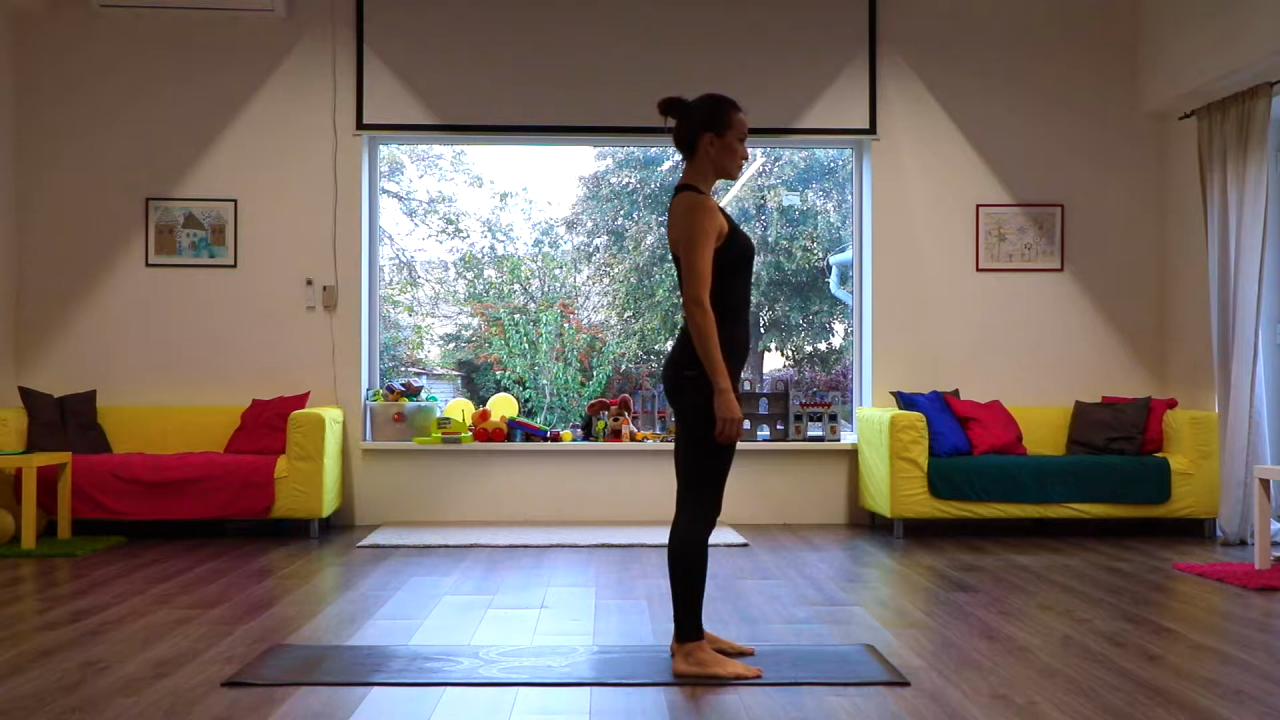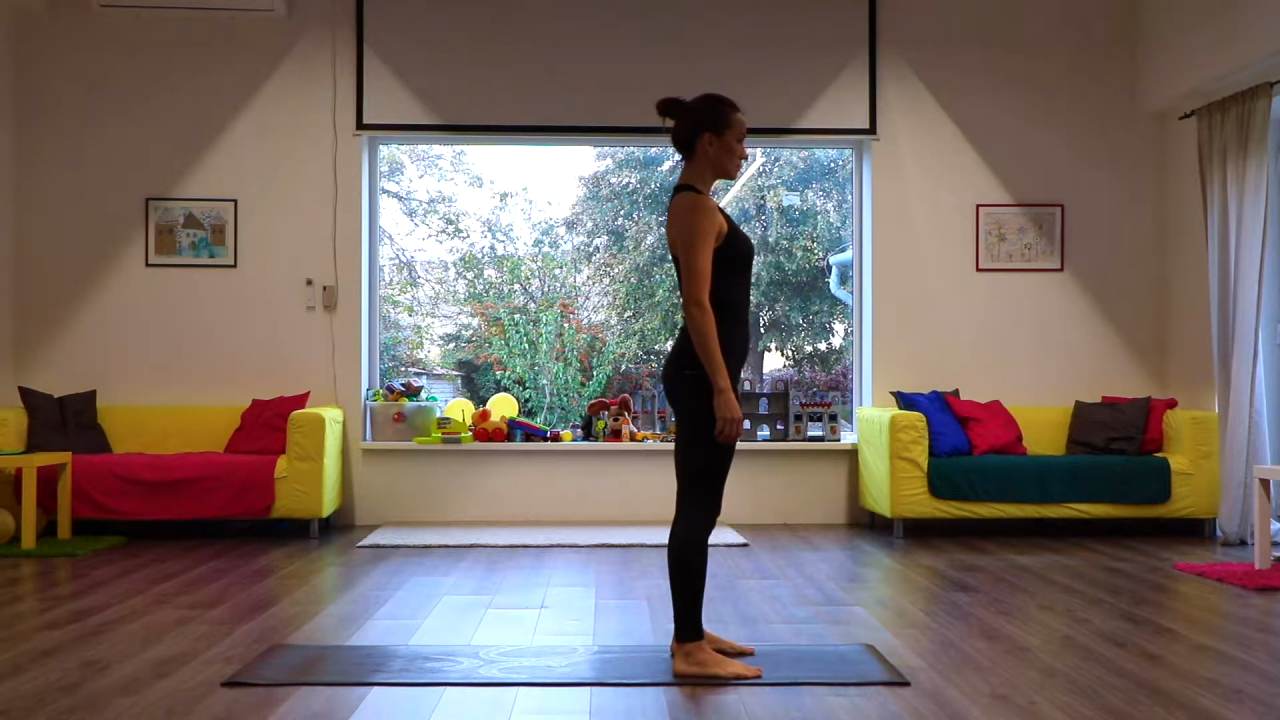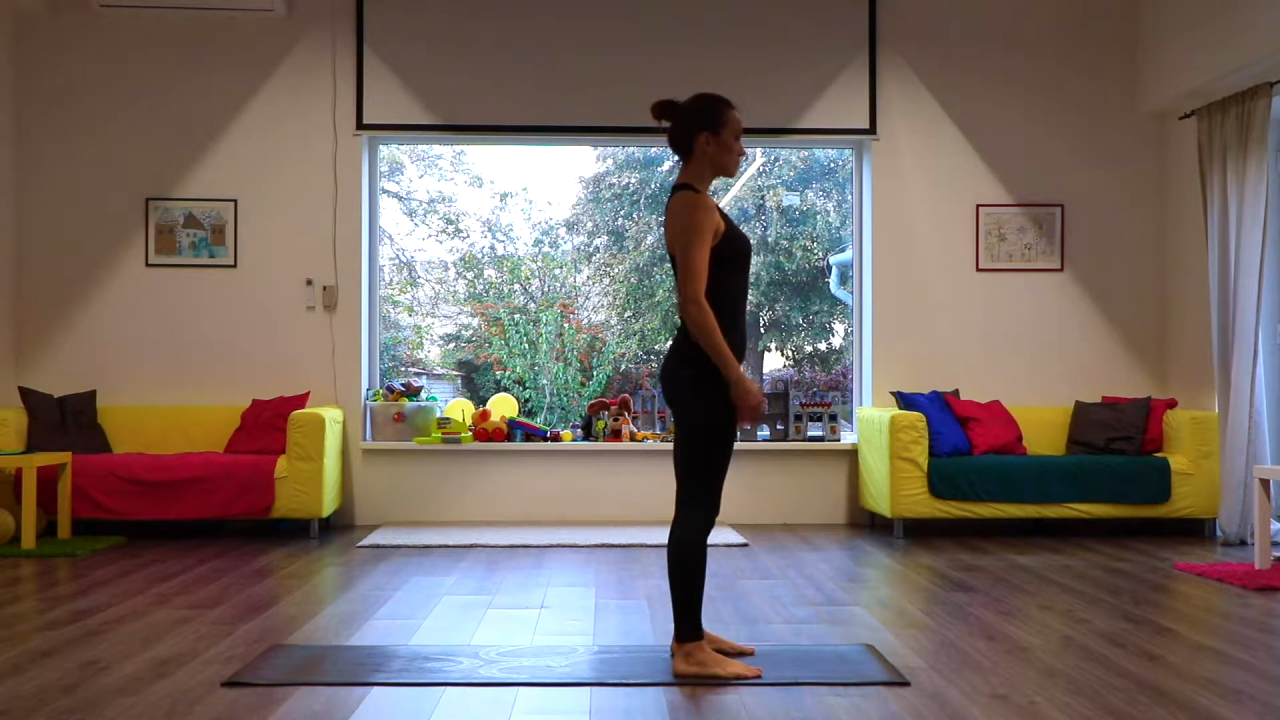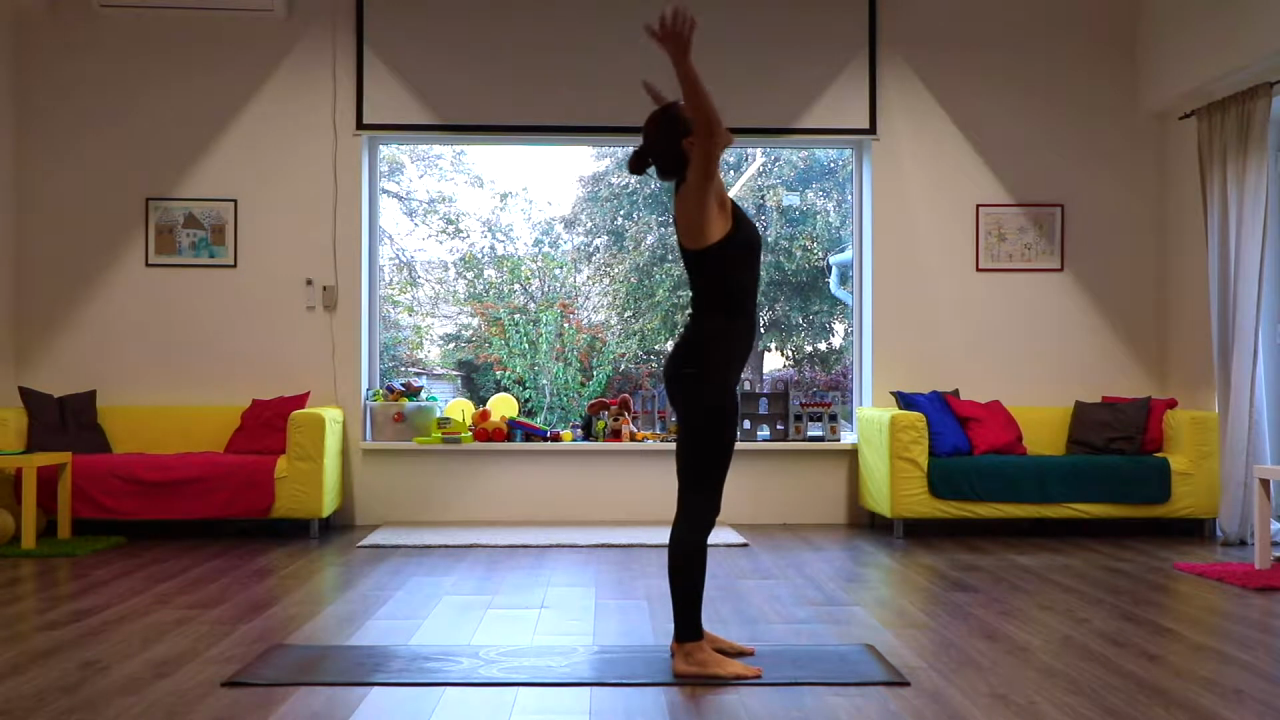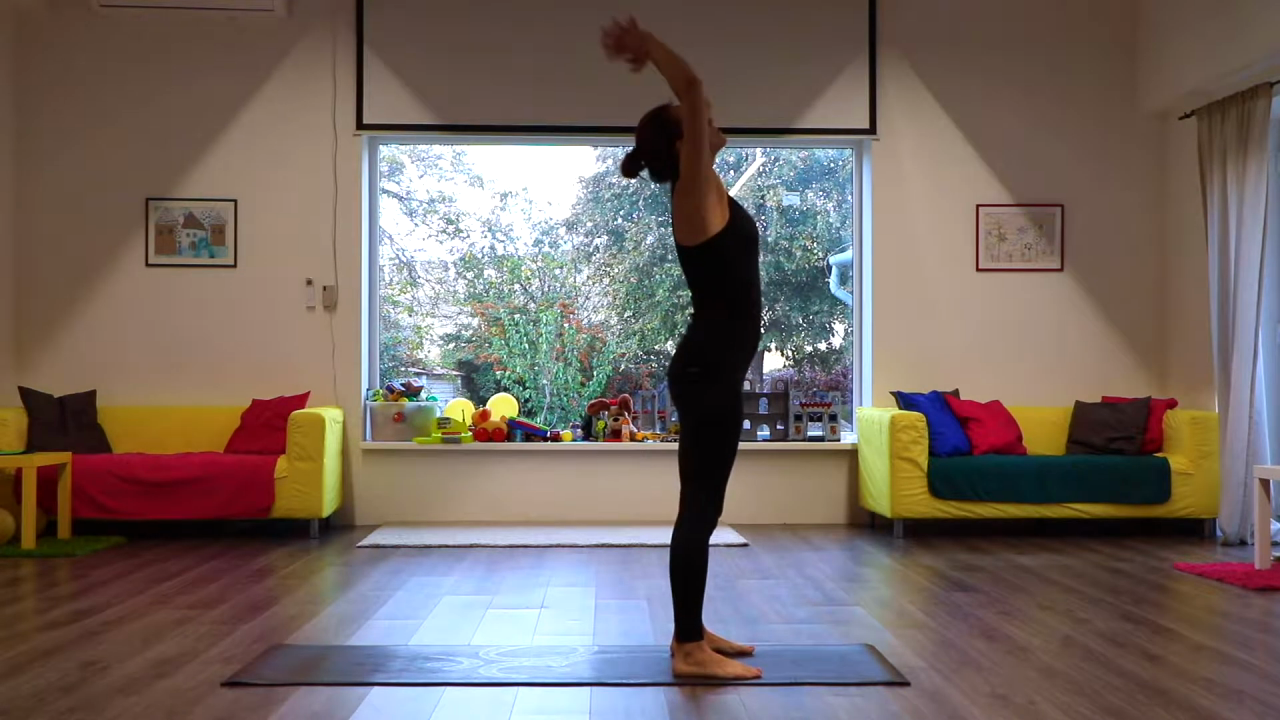
dt=1s
person 1, frame 1
left shoulder: (698, 202)
right shoulder: (695, 204)
right elbow: (698, 304)
right wrist: (722, 389)
left hip: (704, 370)
right hip: (702, 374)
left knee: (699, 508)
right knee: (698, 510)
left ankle: (691, 633)
right ankle: (689, 648)
person 1, frame 2
left shoulder: (697, 202)
right shoulder: (695, 205)
right elbow: (697, 305)
right wrist: (723, 389)
left hip: (704, 372)
right hip: (702, 375)
left knee: (699, 509)
right knee: (697, 510)
left ankle: (691, 634)
right ankle: (689, 649)
person 1, frame 3
left shoulder: (695, 202)
right shoulder: (693, 204)
right elbow: (694, 304)
left wrist: (730, 375)
right wrist: (737, 378)
left hip: (704, 371)
right hip: (702, 375)
left knee: (698, 508)
right knee: (696, 510)
left ankle: (691, 634)
right ankle: (689, 649)
person 1, frame 4
left shoulder: (703, 194)
right shoulder: (702, 195)
left elbow: (699, 127)
right elbow: (708, 123)
left wrist: (663, 102)
right wrist: (679, 62)
left hip: (709, 366)
right hip: (707, 369)
left knee: (699, 505)
right knee: (697, 507)
left ankle: (691, 631)
right ankle: (689, 649)
person 1, frame 5
left shoulder: (703, 188)
right shoulder: (696, 187)
left elbow: (688, 98)
right elbow: (690, 86)
left wrist: (645, 50)
right wrist: (646, 46)
left hip: (712, 367)
right hip: (709, 369)
left knee: (702, 506)
right knee: (700, 508)
left ankle: (692, 630)
right ankle: (689, 648)
